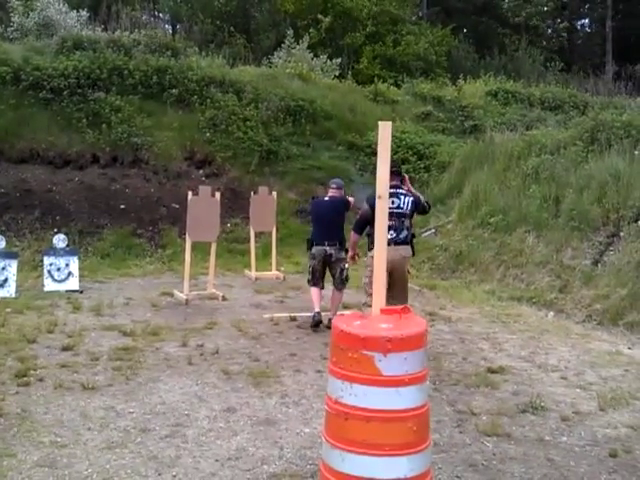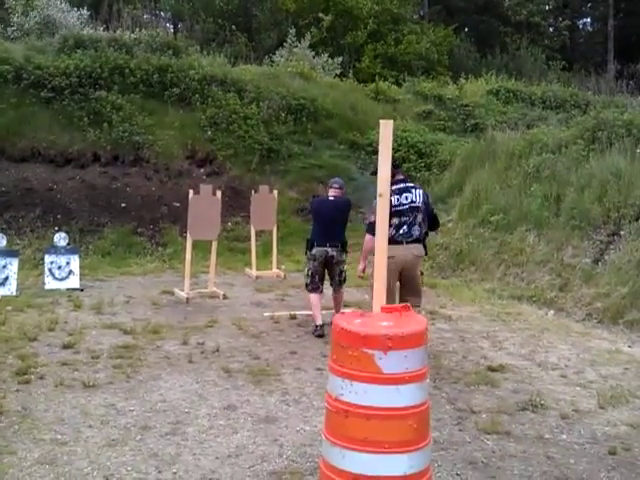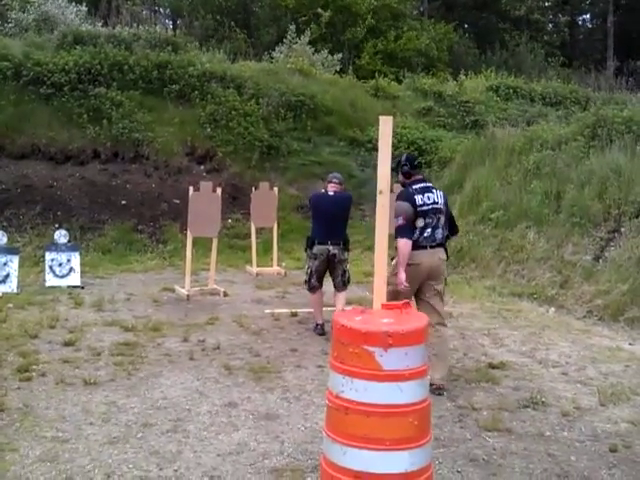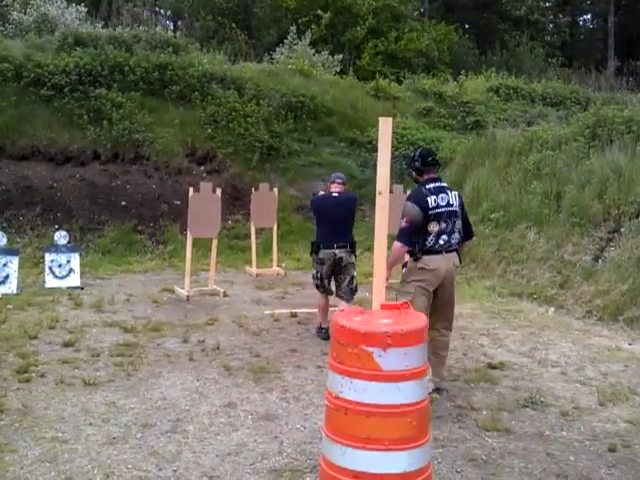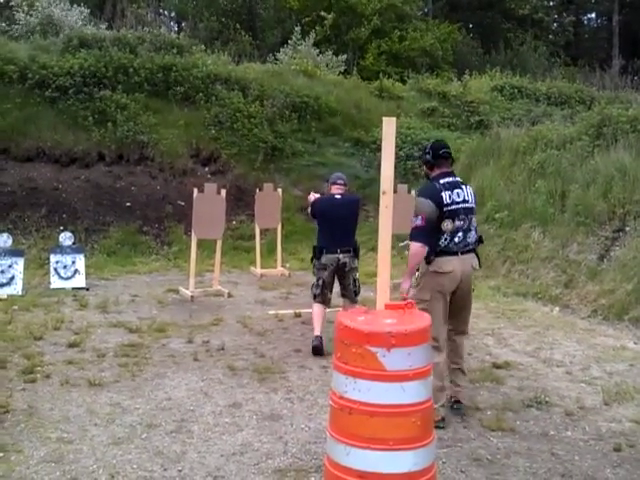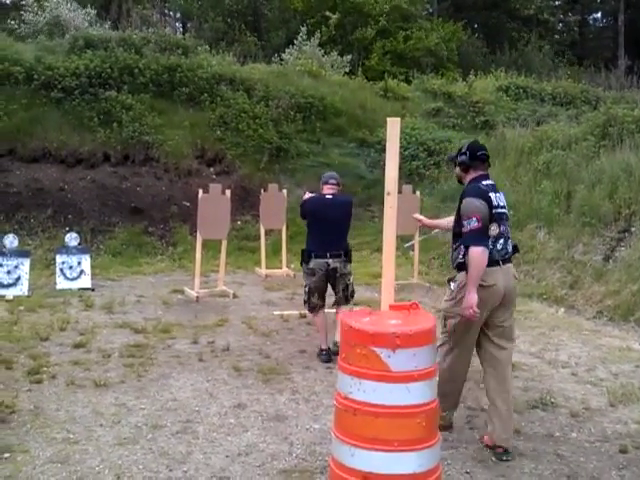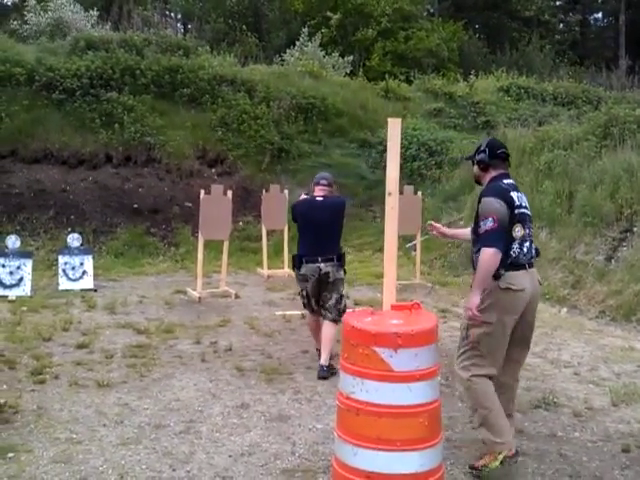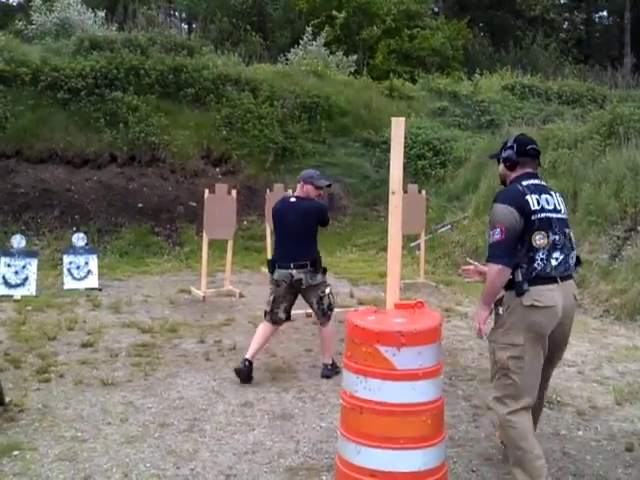
dt=0.3s
person 1, frame 1
left shoulder: (373, 199)
right shoulder: (411, 199)
left elbow: (358, 228)
right elbow: (426, 207)
left wrist: (352, 249)
right wrist: (410, 188)
right hip: (402, 252)
left knee: (373, 299)
right knee: (398, 299)
person 1, frame 2
right shoulder: (421, 194)
left elbow: (372, 232)
right elbow: (434, 224)
left wrist: (362, 261)
left hip: (390, 253)
right hip: (415, 252)
left knee: (385, 304)
right knee: (412, 302)
person 1, frame 3
left shoulder: (405, 197)
right shoulder: (439, 194)
left elbow: (403, 236)
right elbow: (452, 230)
left wrist: (400, 270)
left hip: (414, 258)
right hip: (437, 257)
right knee: (435, 319)
right ankle: (438, 379)
person 1, frame 4
left shoulder: (418, 197)
right shoulder: (454, 195)
left elbow: (403, 238)
right elbow: (467, 233)
left wrist: (387, 268)
left hip: (424, 265)
right hip: (449, 263)
right knee: (441, 326)
right ankle: (434, 380)
person 1, frame 5
left shoulder: (429, 192)
right shoulder: (466, 190)
left elbow: (420, 240)
left wrist: (408, 278)
left hip: (438, 267)
right hip: (468, 263)
left knee: (432, 338)
right knee: (457, 333)
left ankle: (435, 408)
right ankle: (455, 394)
person 1, frame 6
left shoulder: (472, 194)
right shoulder: (495, 193)
left elbow: (477, 246)
left wrist: (470, 291)
right wrist: (431, 223)
left hip: (481, 280)
right hip: (505, 277)
left knee: (453, 351)
right knee: (498, 358)
left ankle: (442, 416)
right ankle: (500, 437)
person 1, frame 7
left shoulder: (492, 194)
right shoulder: (516, 193)
left elbow: (491, 248)
left wrist: (476, 293)
right wrist: (447, 233)
left hip: (503, 286)
right hip: (528, 282)
left knee: (473, 366)
right knee: (507, 367)
left ankle: (499, 444)
right ankle: (503, 439)
person 1, frame 8
left shoulder: (509, 199)
right shoulder: (554, 197)
left elbow: (500, 261)
left wrist: (482, 309)
right wrist: (487, 271)
left hip: (530, 302)
right hip: (565, 296)
left knee: (510, 397)
right knee: (534, 386)
right ankle: (526, 450)
person 2, frame 1
left shoulder: (315, 203)
right shoulder: (341, 202)
right elbow: (351, 202)
left hip: (316, 248)
right hip: (336, 249)
left knee: (315, 284)
right knee: (339, 285)
left ankle: (316, 313)
right ankle: (332, 318)
person 2, frame 2
left shoulder: (316, 203)
right shoulder: (346, 203)
left hip: (316, 250)
right hip: (337, 250)
left knee: (315, 289)
right knee: (337, 287)
left ankle: (318, 325)
person 2, frame 3
left shoulder: (315, 198)
right shoulder: (347, 199)
left hip: (317, 248)
right hip: (339, 249)
left knee: (315, 287)
right knee: (341, 288)
left ankle: (319, 324)
person 2, frame 4
left shoulder: (318, 201)
right shoulder: (352, 199)
left hip: (323, 252)
right hip: (345, 252)
left knee: (323, 290)
right knee: (346, 296)
left ankle: (323, 326)
person 2, frame 5
left shoulder: (319, 203)
right shoulder: (355, 201)
left elbow: (312, 212)
left hip: (325, 257)
right hip: (348, 257)
left knee: (320, 299)
right knee: (349, 298)
left ankle: (317, 336)
person 2, frame 6
left shoulder: (309, 203)
right shoulder: (347, 202)
left hip: (314, 262)
right hip: (339, 261)
left knee: (316, 307)
right knee: (343, 301)
left ankle: (324, 349)
right ankle: (339, 341)
person 2, frame 7
left shoulder: (299, 206)
right shoulder: (339, 204)
left hip: (306, 267)
right hip: (332, 267)
left knee: (313, 312)
right knee: (331, 316)
left ankle: (320, 351)
right ankle: (324, 364)
person 2, frame 8
left shoulder: (278, 207)
right shoulder: (316, 209)
right elbow: (324, 223)
left hip: (281, 272)
right hip: (307, 272)
left knee: (272, 319)
right knee: (325, 317)
left ankle: (247, 361)
right ankle: (329, 365)
